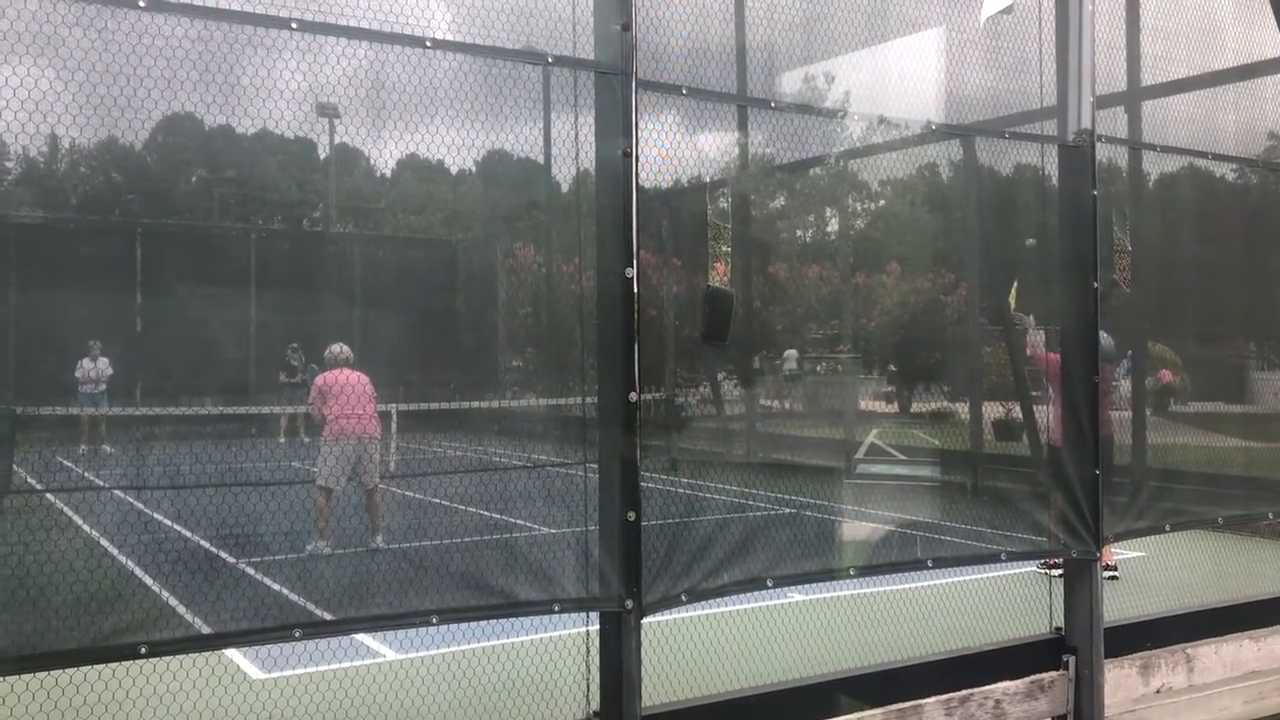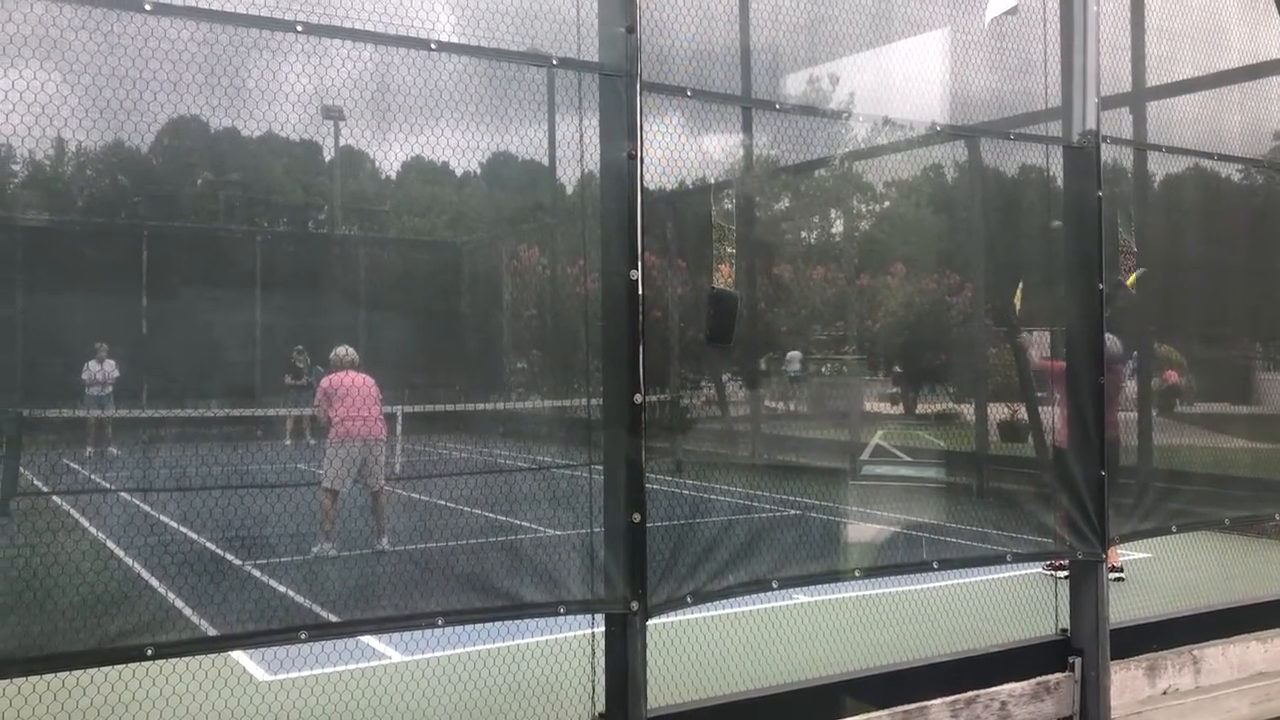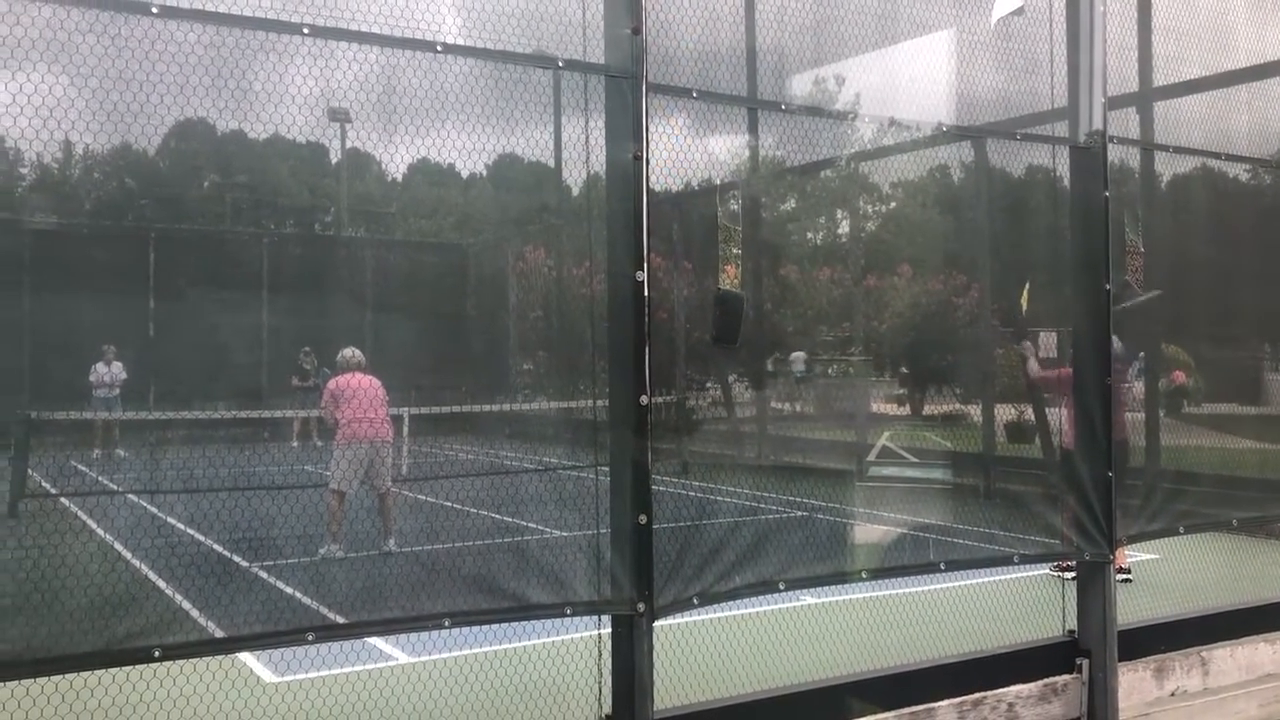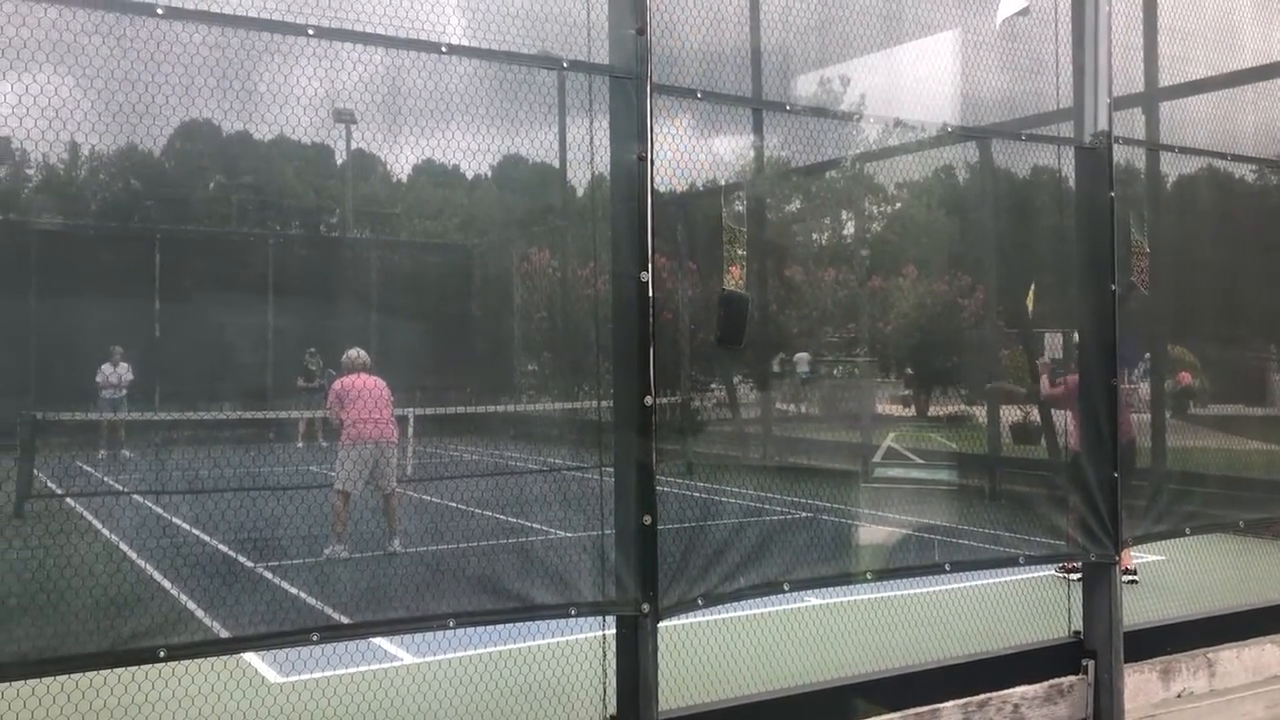
dt=0.2s
person 1, frame 1
left shoulder: (1063, 367)
right shoulder: (1105, 372)
left elbow: (1035, 351)
left wrist: (1031, 328)
left hip: (1066, 445)
right hip: (1101, 442)
left ankle: (1056, 559)
right ankle: (1107, 559)
person 1, frame 2
left shoulder: (1069, 373)
right shoulder: (1115, 376)
left elbow: (1037, 363)
left wrist: (1029, 346)
left hip: (1071, 448)
right hip: (1107, 446)
left ankle: (1062, 561)
right ankle: (1113, 561)
person 1, frame 3
left shoulder: (1075, 378)
right shoulder: (1116, 376)
left elbow: (1037, 376)
left wrist: (1030, 355)
right hip: (1116, 447)
left ankle: (1069, 562)
right ankle: (1121, 562)
person 1, frame 4
left shoulder: (1078, 383)
left elbow: (1047, 395)
left wrist: (1044, 373)
right hip: (1123, 448)
left ankle: (1075, 564)
right ankle: (1127, 564)
person 2, frame 1
left shoulder: (322, 380)
right shoulder: (364, 379)
left elbow: (316, 413)
left hip: (338, 435)
right hip: (369, 433)
left knee: (324, 488)
right knee: (371, 487)
left ankle: (321, 541)
right ankle: (376, 537)
person 2, frame 2
left shoulder: (327, 382)
right shoulder: (370, 381)
left elbow: (322, 416)
left hip: (344, 437)
right hip: (375, 435)
left knee: (330, 490)
right knee: (377, 489)
left ankle: (327, 543)
right ankle: (382, 539)
person 2, frame 3
left shoulder: (334, 384)
right shoulder: (376, 383)
left elbow: (329, 417)
left hip: (351, 438)
right hip: (382, 437)
left knee: (336, 492)
right knee: (384, 490)
left ankle: (334, 545)
right ankle: (389, 540)
person 2, frame 4
left shoulder: (339, 385)
right shoulder: (381, 383)
left elbow: (334, 418)
left hip: (356, 439)
right hip: (387, 438)
left knee: (341, 492)
right knee: (389, 491)
left ankle: (340, 545)
right ankle: (394, 541)
